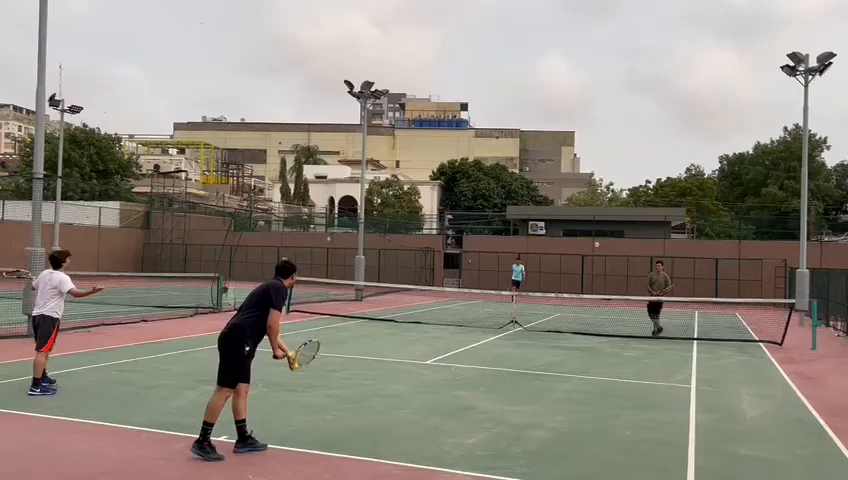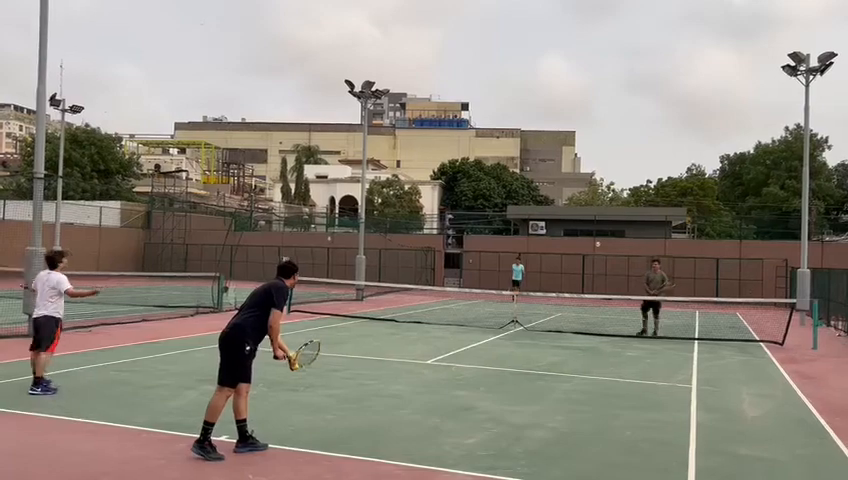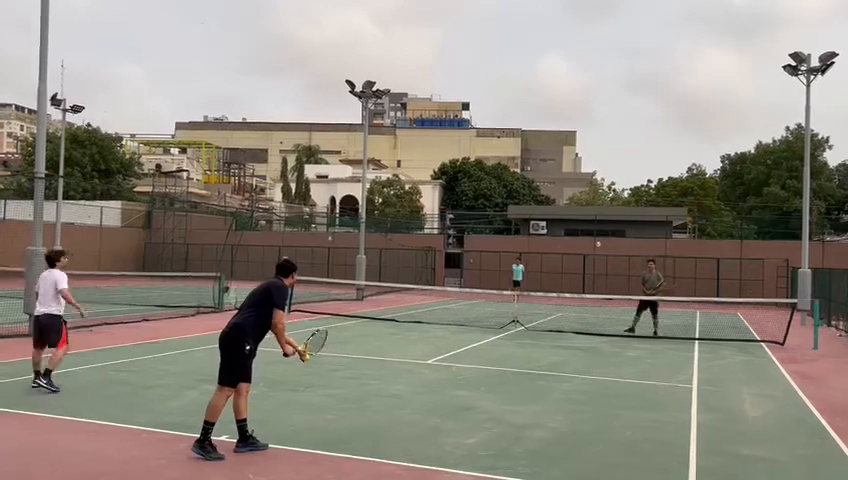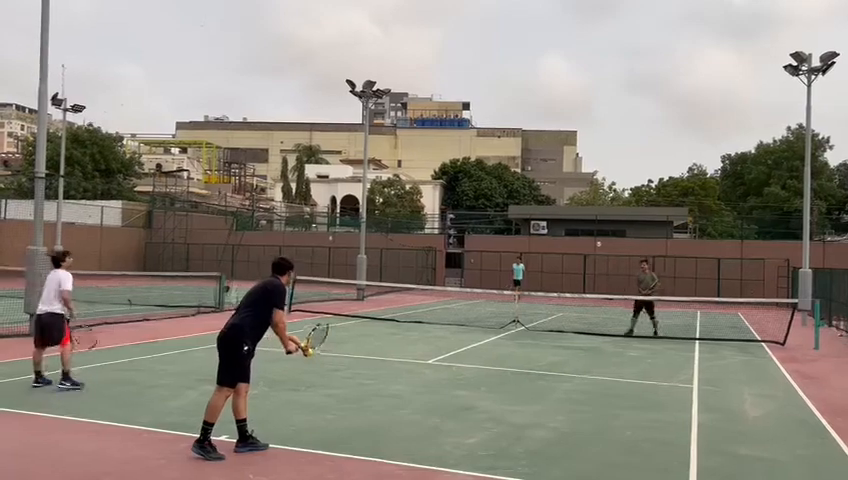
dt=0.2s
person 1, frame 1
left shoulder: (269, 287)
right shoulder: (279, 288)
left elbow: (268, 328)
right elbow: (272, 324)
left wrist: (287, 352)
right wrist: (275, 350)
left hip: (238, 341)
right hip: (238, 341)
left knee: (241, 390)
right knee: (224, 391)
left ankle: (243, 439)
right ankle: (202, 442)
person 1, frame 2
left shoulder: (271, 287)
right shoulder: (281, 288)
left elbow: (269, 328)
right elbow: (273, 324)
left wrist: (288, 353)
right wrist: (276, 350)
left hip: (239, 341)
right hip: (239, 340)
left knee: (242, 390)
right knee: (225, 390)
left ankle: (244, 439)
right ankle: (203, 441)
person 1, frame 3
left shoulder: (270, 286)
right shoulder: (280, 288)
left elbow: (273, 326)
right elbow: (277, 324)
left wrist: (296, 346)
right wrist: (284, 347)
left hip: (239, 340)
right hip: (239, 340)
left knee: (242, 389)
right knee: (225, 390)
left ankle: (244, 439)
right ankle: (203, 441)
person 1, frame 4
left shoulder: (267, 286)
right shoulder: (278, 287)
left elbow: (274, 324)
right elbow: (278, 323)
left wrist: (296, 341)
right wrist: (287, 345)
left hip: (237, 340)
right hip: (237, 340)
left knee: (241, 389)
right knee: (224, 390)
left ankle: (244, 439)
right ankle: (203, 441)
person 2, frame 1
left shoulder: (44, 273)
right shoulder: (62, 278)
left elbow: (34, 286)
right elbow: (75, 292)
left wrist: (36, 280)
right wrist: (92, 292)
left hip: (37, 315)
right hip: (49, 317)
left knee: (44, 348)
right knee: (43, 350)
left ankle: (42, 376)
right ankle: (36, 385)
person 2, frame 2
left shoulder: (41, 274)
right shoulder: (59, 278)
left elbow: (33, 288)
right elbow: (71, 293)
right wrist: (90, 293)
left hip: (37, 316)
right hip: (50, 318)
left knee: (36, 350)
right knee: (46, 351)
left ankle: (38, 378)
right ankle: (37, 385)
person 2, frame 3
left shoulder: (44, 275)
right shoulder: (60, 275)
right elbow: (65, 294)
right wrist: (78, 307)
left hip: (39, 314)
right hip: (53, 316)
left knee: (38, 348)
right knee: (62, 347)
left ankle: (38, 377)
right ankle: (45, 376)
person 2, frame 4
left shoulder: (52, 274)
right shoulder: (65, 275)
right elbow: (65, 296)
right wrist: (71, 310)
left hip: (41, 313)
right hip: (55, 315)
left knee: (39, 347)
right knee: (66, 346)
left ankle: (38, 378)
right ankle: (66, 379)
